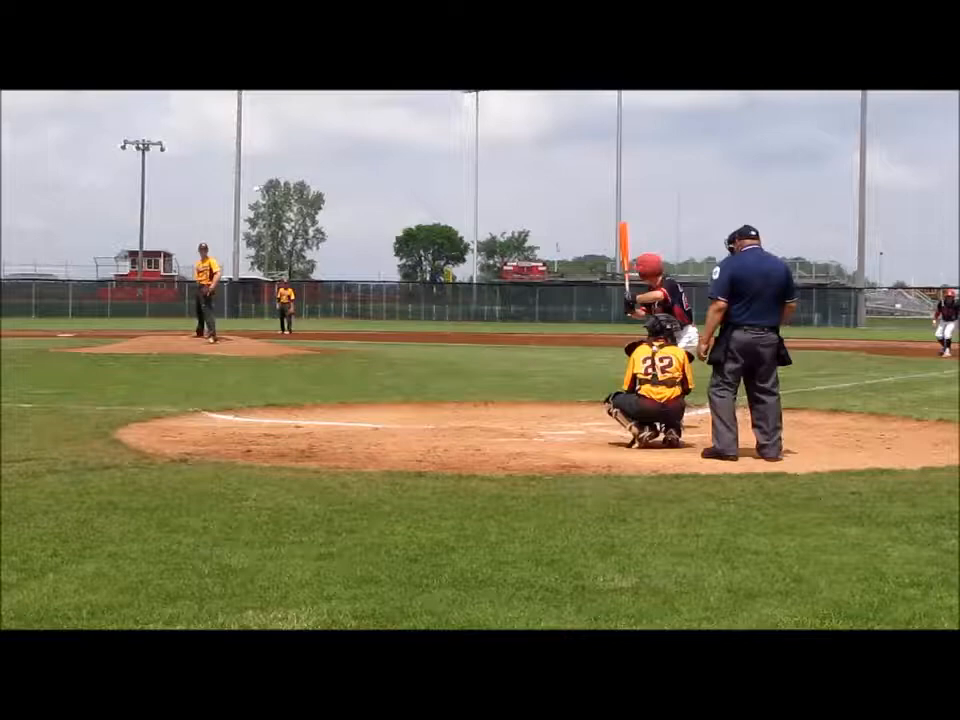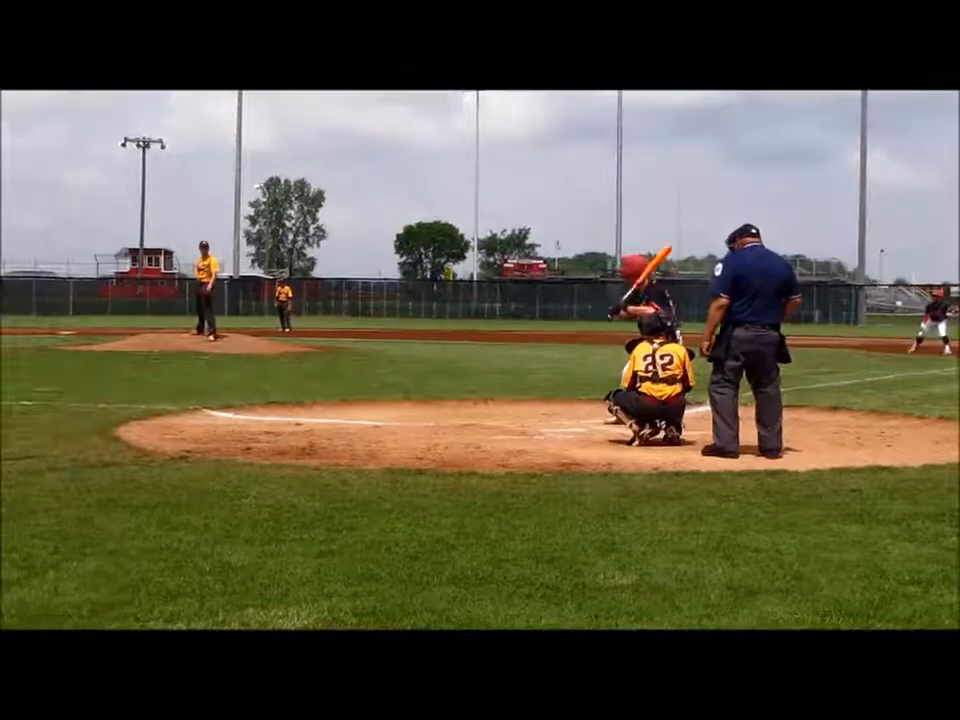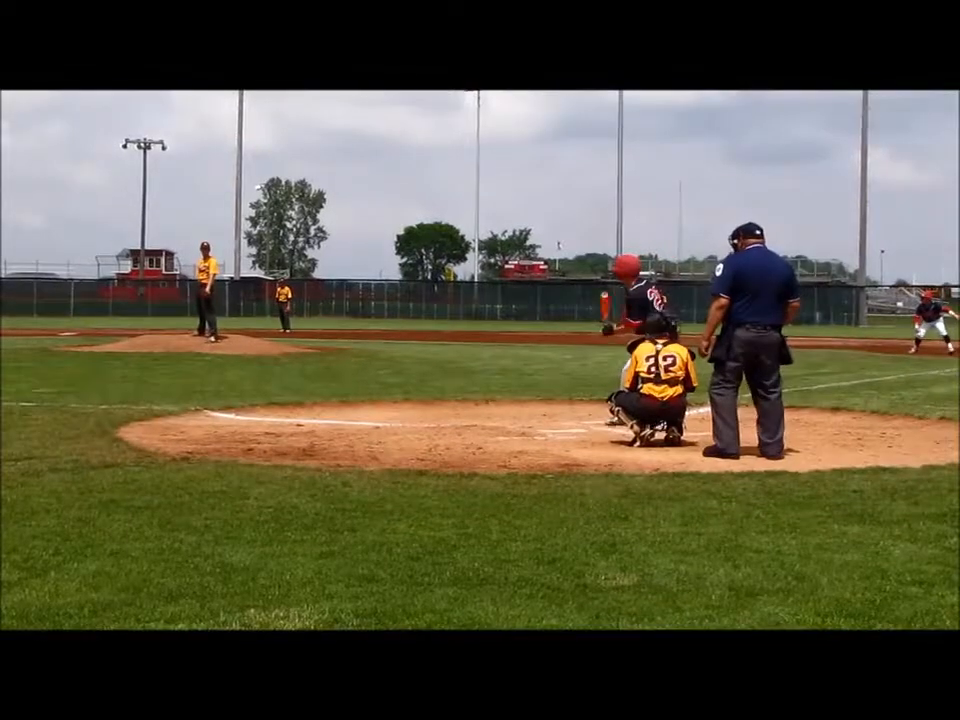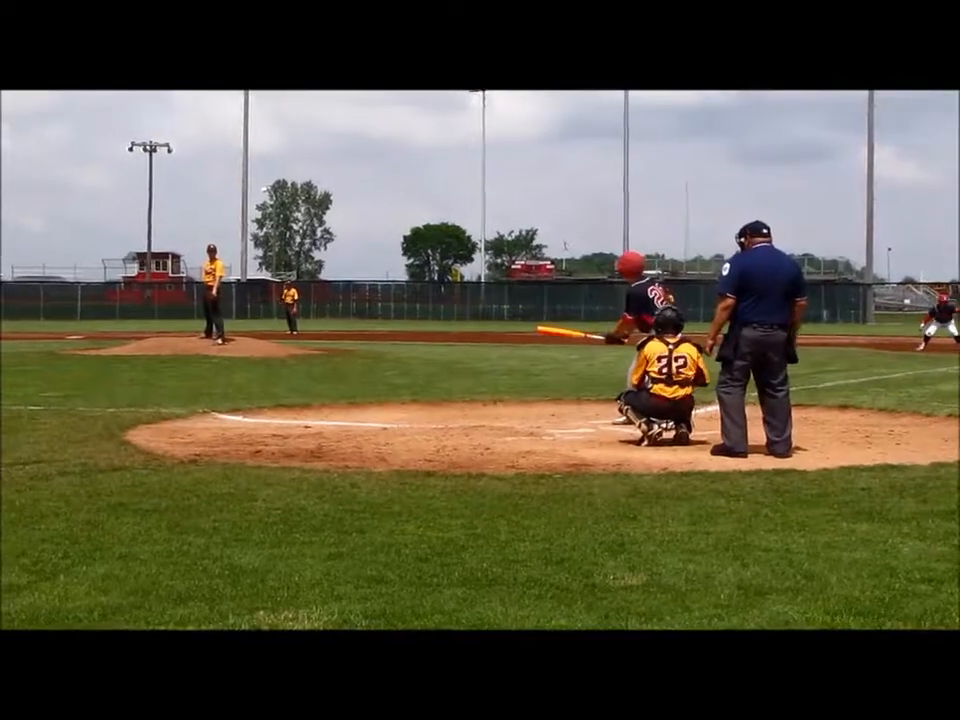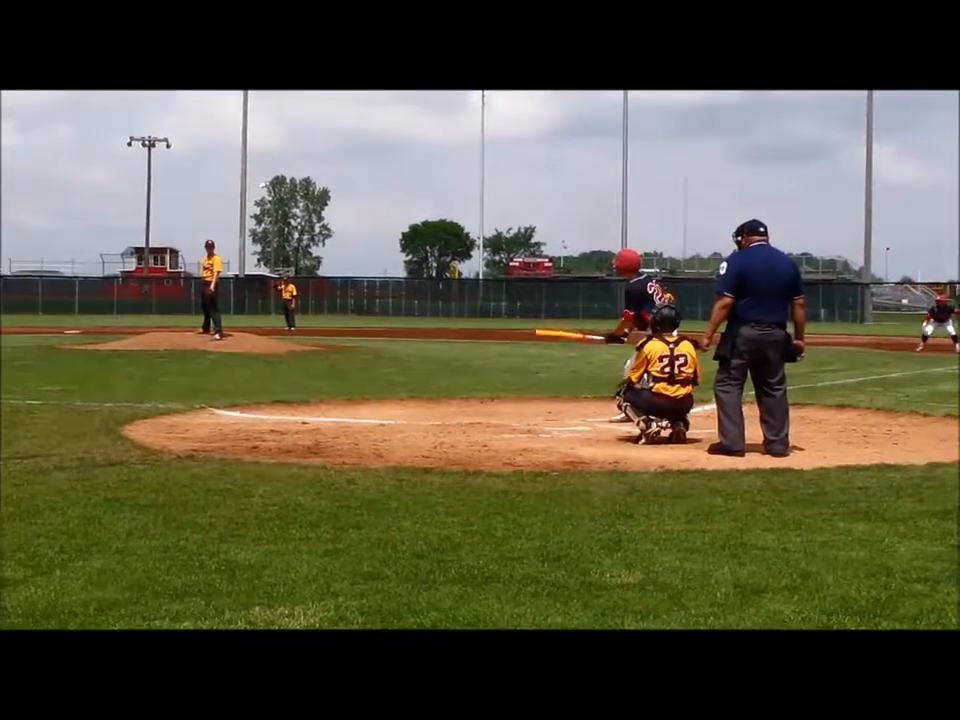
dt=0.3s
person 1, frame 1
left shoulder: (730, 264)
right shoulder: (780, 266)
left elbow: (719, 306)
right elbow: (790, 305)
left wrist: (705, 340)
left hip: (736, 338)
right hip: (768, 339)
left knee: (722, 390)
right knee: (767, 393)
left ankle: (725, 447)
right ankle: (771, 448)
person 1, frame 2
left shoulder: (731, 261)
right shoulder: (782, 263)
left elbow: (721, 302)
right elbow: (794, 300)
left wrist: (707, 336)
left hip: (737, 335)
right hip: (769, 336)
left knee: (723, 387)
right knee: (769, 390)
left ankle: (726, 444)
right ankle: (771, 445)
person 1, frame 3
left shoulder: (733, 262)
right shoulder: (783, 265)
left elbow: (721, 303)
right elbow: (794, 305)
left wrist: (706, 337)
left hip: (737, 335)
right hip: (770, 337)
left knee: (723, 388)
right knee: (770, 392)
left ankle: (726, 446)
right ankle: (772, 446)
person 1, frame 4
left shoulder: (739, 261)
right shoulder: (790, 264)
left elbow: (727, 303)
right elbow: (800, 304)
left wrist: (712, 336)
right wrist: (790, 334)
left hip: (745, 335)
right hip: (777, 336)
left knee: (731, 386)
right knee: (777, 390)
left ankle: (735, 444)
right ankle: (781, 444)
person 1, frame 5
left shoulder: (737, 260)
right shoulder: (788, 263)
left elbow: (724, 302)
right elbow: (798, 303)
left wrist: (708, 334)
right wrist: (799, 337)
left hip: (742, 334)
right hip: (775, 335)
left knee: (728, 385)
right knee: (774, 389)
left ankle: (731, 443)
right ankle: (778, 443)
